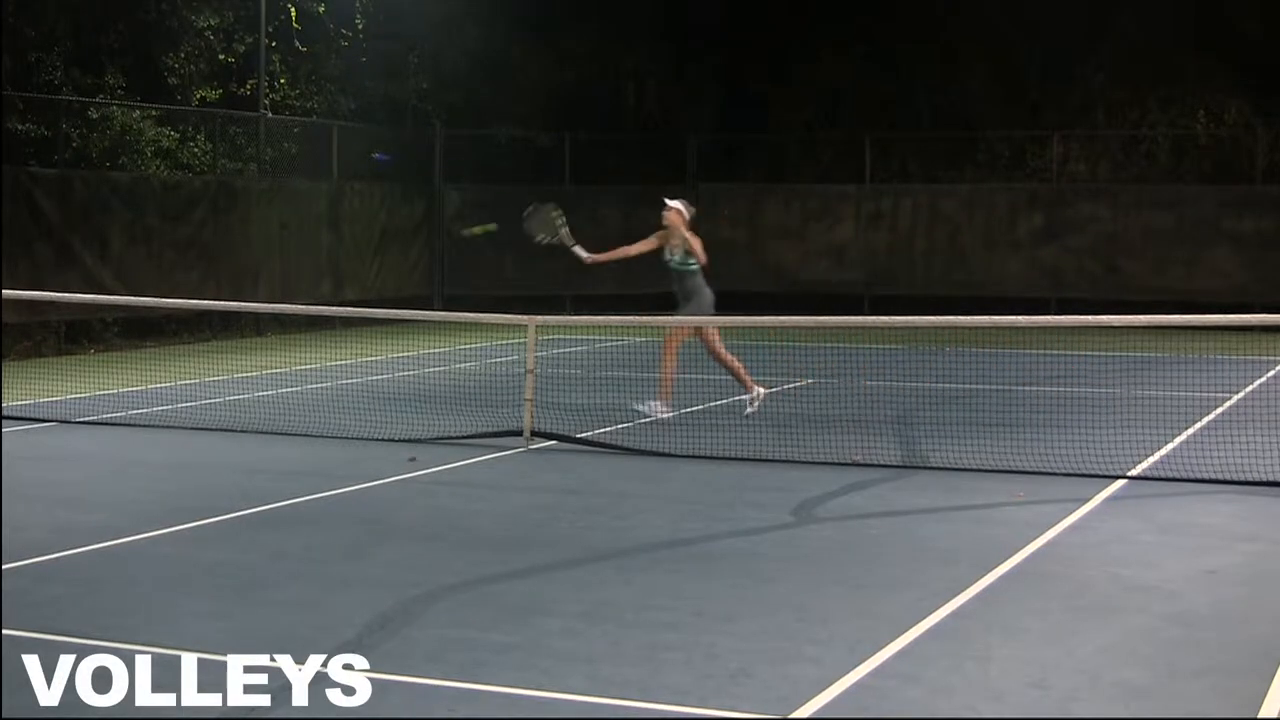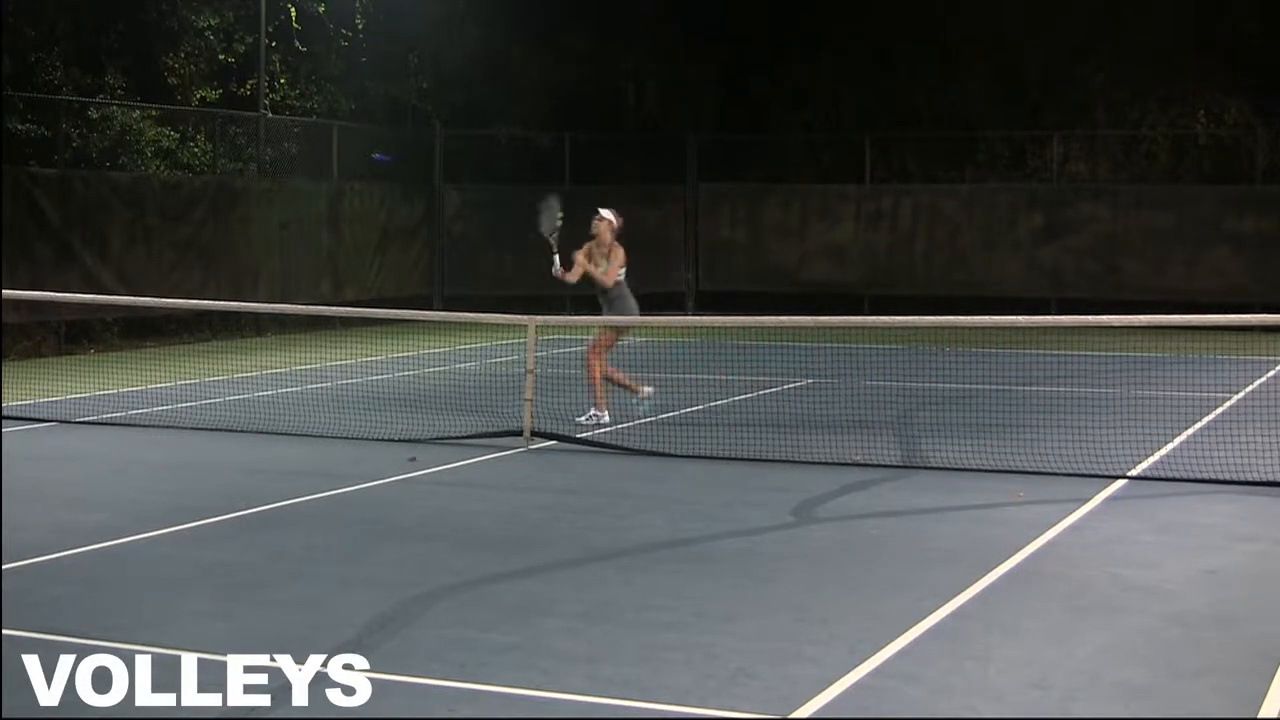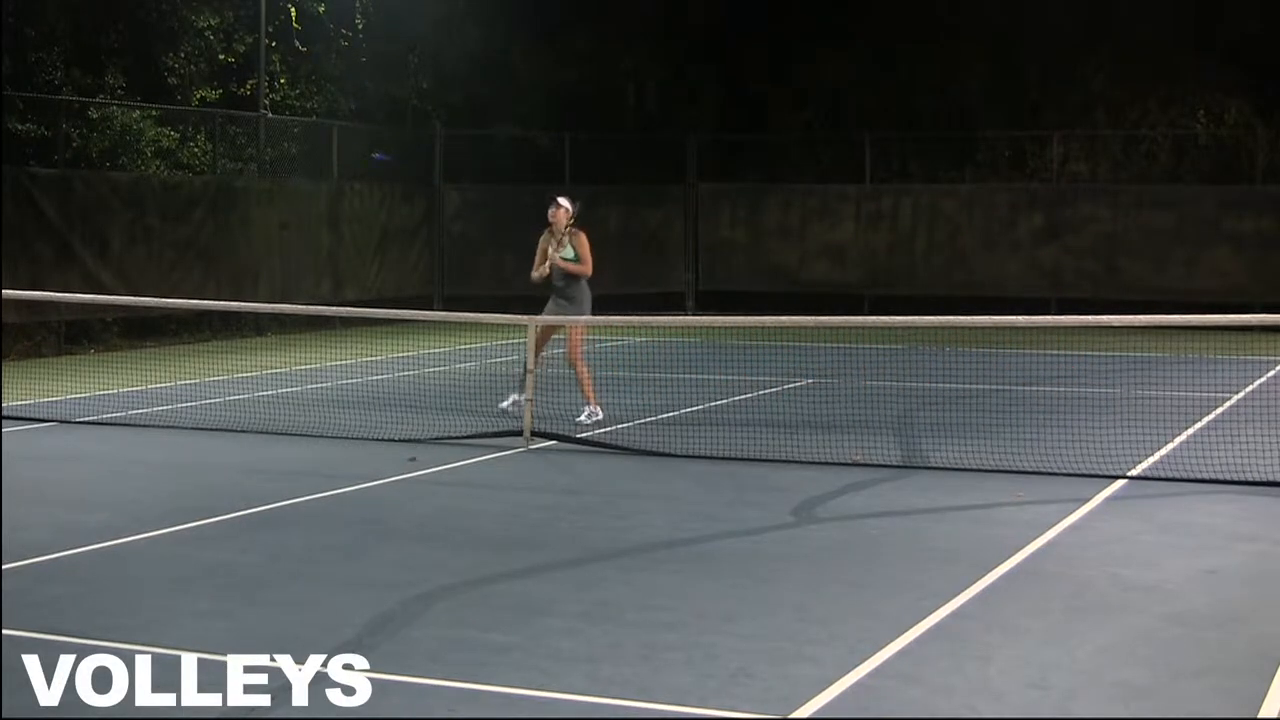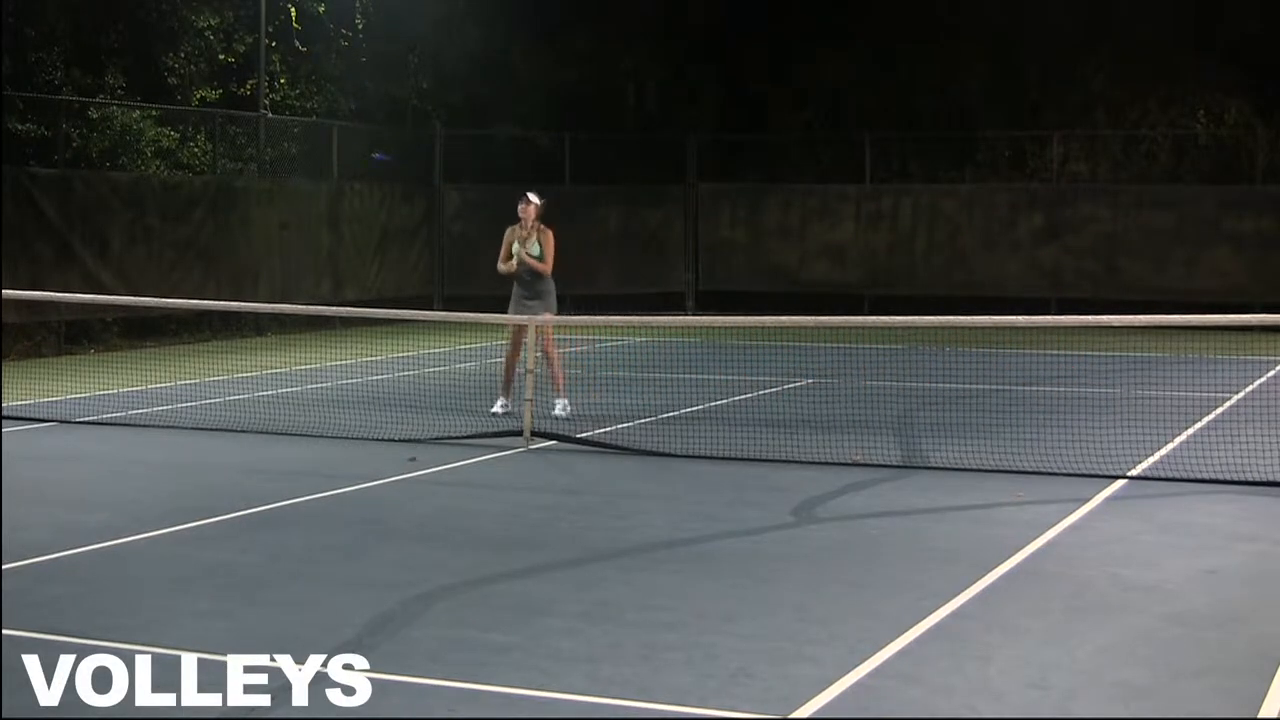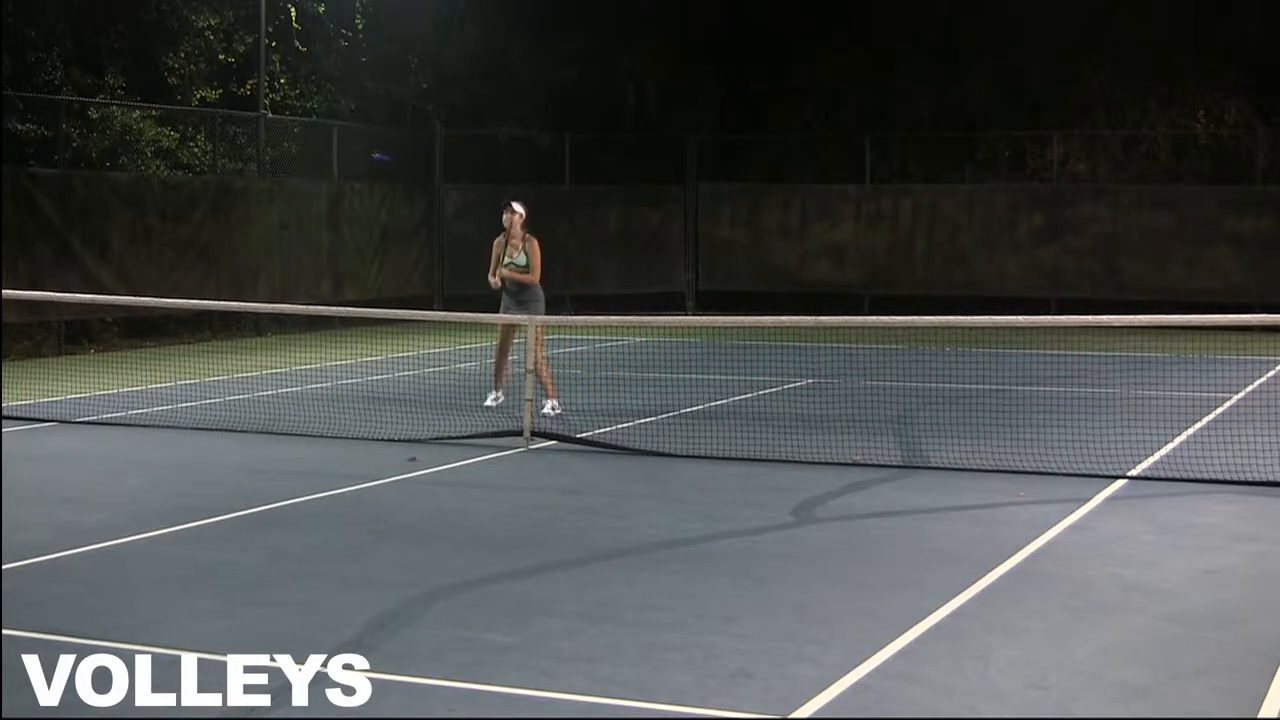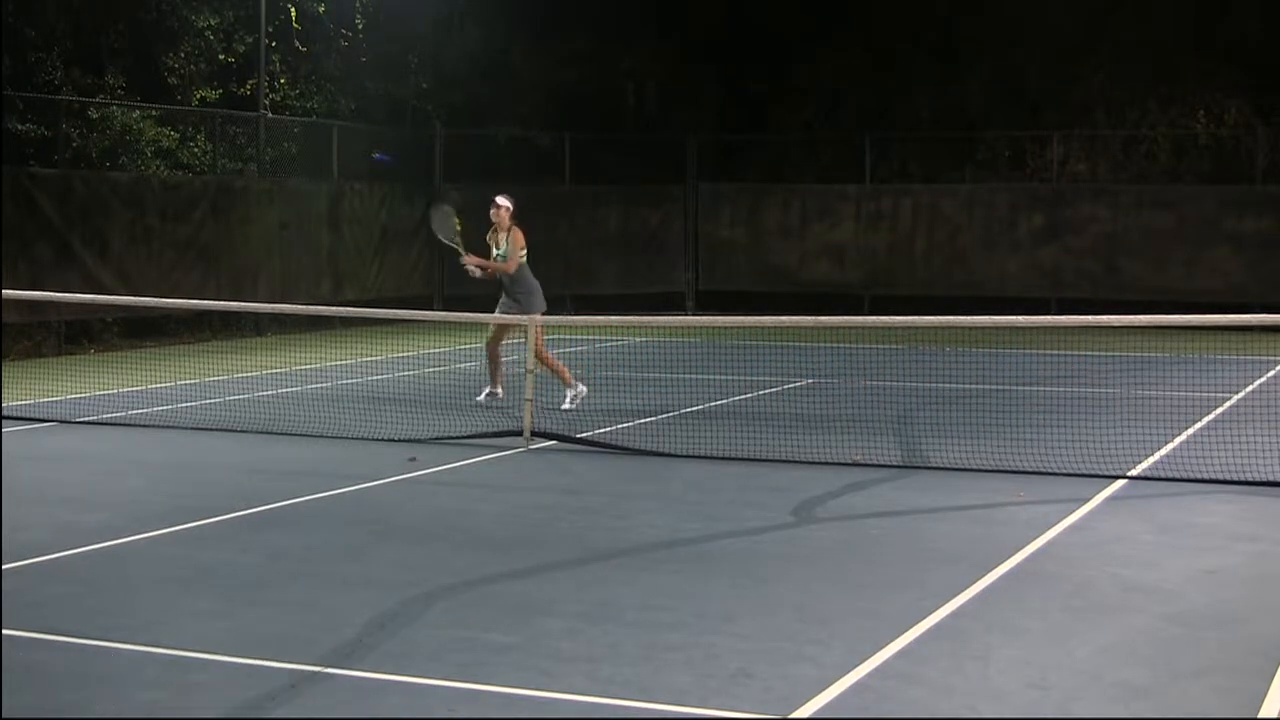
dt=0.3s
person 1, frame 1
left shoulder: (690, 238)
right shoulder: (663, 236)
left elbow: (702, 260)
right elbow: (632, 249)
left wrist: (687, 238)
right wrist: (597, 257)
left hip: (697, 300)
right hip: (691, 302)
left knee: (668, 348)
right knee: (717, 351)
left ankle: (662, 403)
right ankle: (753, 390)
person 1, frame 2
left shoulder: (617, 250)
right shoulder: (589, 249)
left elbow: (608, 282)
right elbow: (572, 277)
left wrist: (586, 265)
right wrist: (560, 273)
left hip: (622, 310)
right hip: (612, 311)
left knee: (592, 355)
right knee: (597, 364)
left ankle: (600, 411)
right ankle: (640, 390)
person 1, frame 3
left shoulder: (578, 237)
right shoulder: (545, 238)
left elbow: (587, 271)
right elbow: (534, 275)
left wrist: (559, 261)
right wrist: (541, 272)
left hip: (577, 300)
right hip: (556, 299)
left knee: (574, 356)
right knee: (535, 350)
left ankle: (593, 408)
right ankle: (519, 396)
person 1, frame 4
left shoulder: (545, 234)
right shoulder: (511, 232)
left elbow: (547, 270)
right elbow: (500, 265)
left wrist: (525, 257)
right wrist: (508, 267)
left hip: (544, 296)
right hip: (521, 295)
left knee: (548, 346)
right knee: (513, 350)
left ankle: (561, 399)
right ankle: (504, 399)
person 1, frame 5
left shoulder: (530, 243)
right shoulder: (499, 242)
left elbow: (534, 278)
right elbow: (492, 273)
left wrist: (508, 273)
right wrist: (493, 280)
left hip: (532, 301)
right hip: (509, 300)
left knee: (535, 352)
right knee: (502, 349)
left ankle: (552, 400)
right ankle: (497, 392)
person 1, frame 6
left shoulder: (516, 234)
right shoulder: (493, 236)
left elbow: (510, 267)
left wrist: (477, 261)
right wrist: (479, 271)
left hip: (528, 295)
right hip: (509, 296)
left knee: (538, 349)
right knee: (491, 343)
left ankle: (573, 387)
right ankle: (494, 388)
